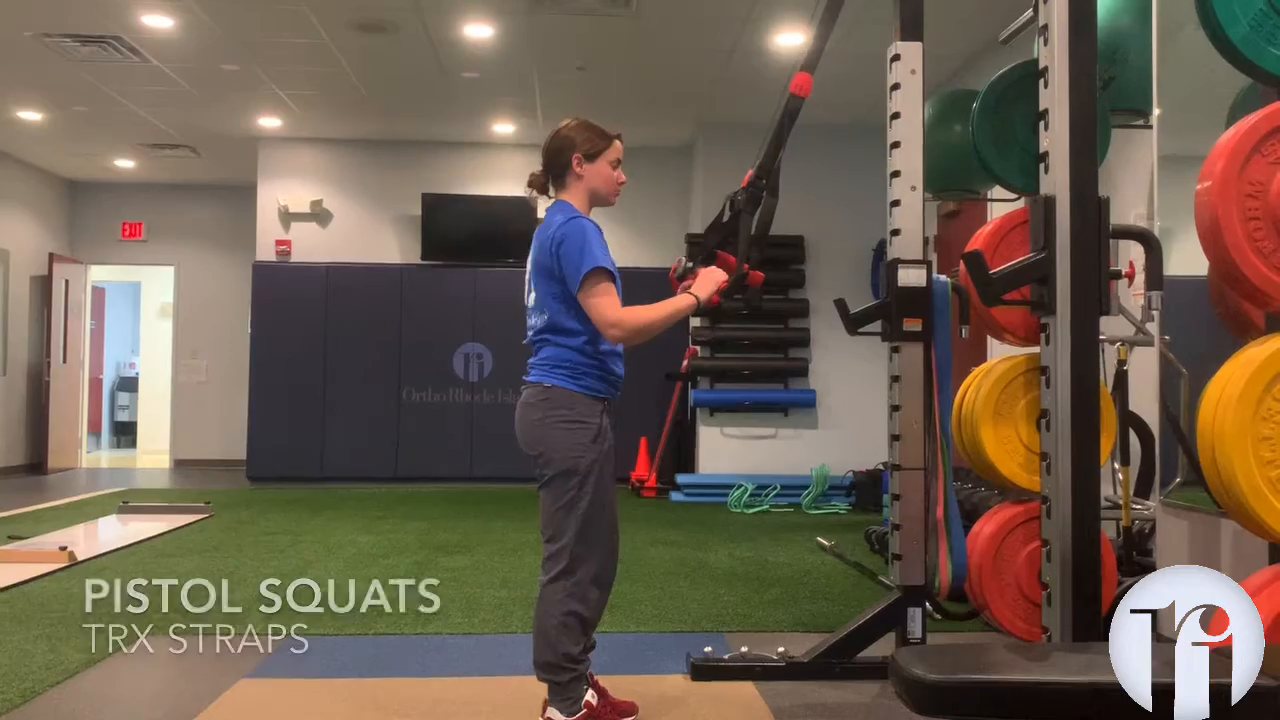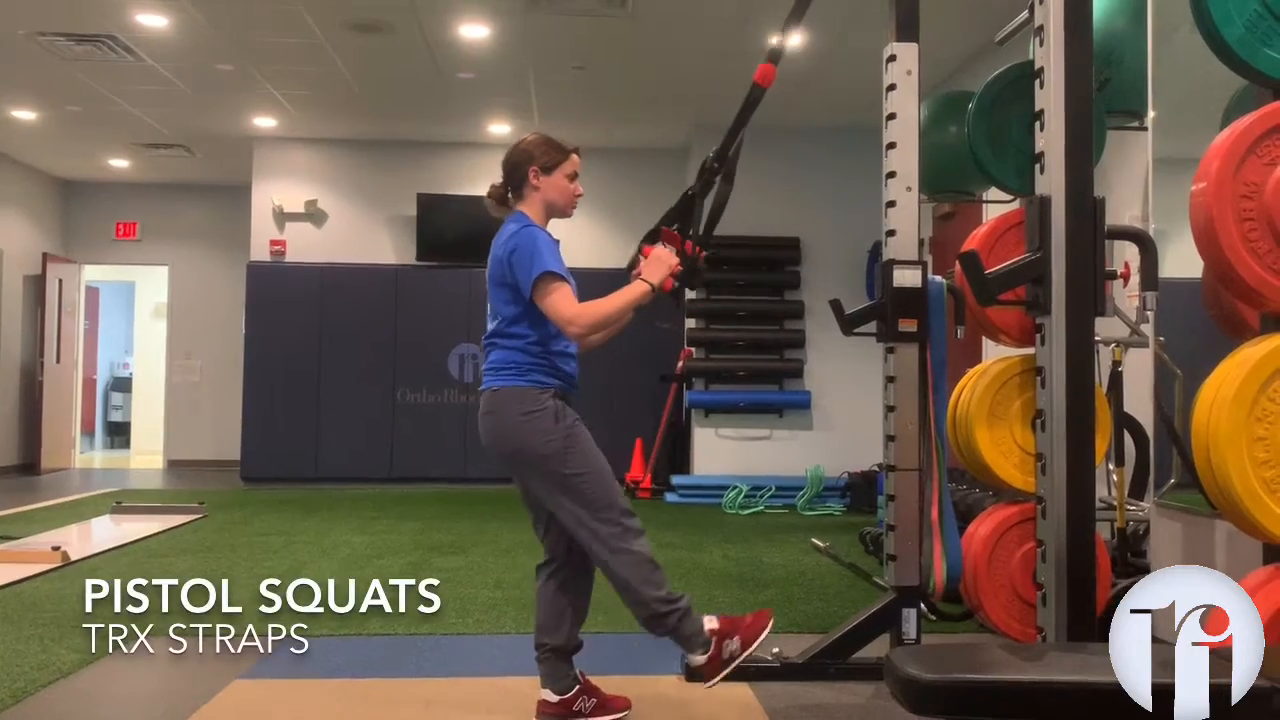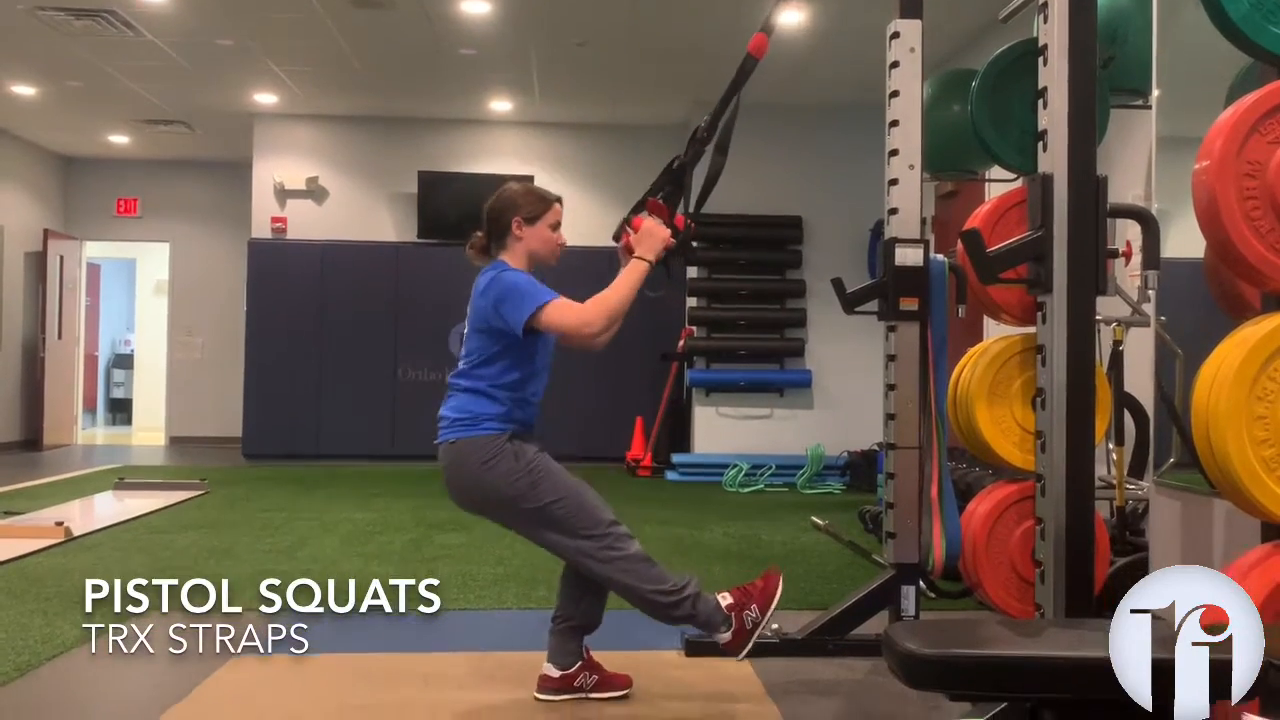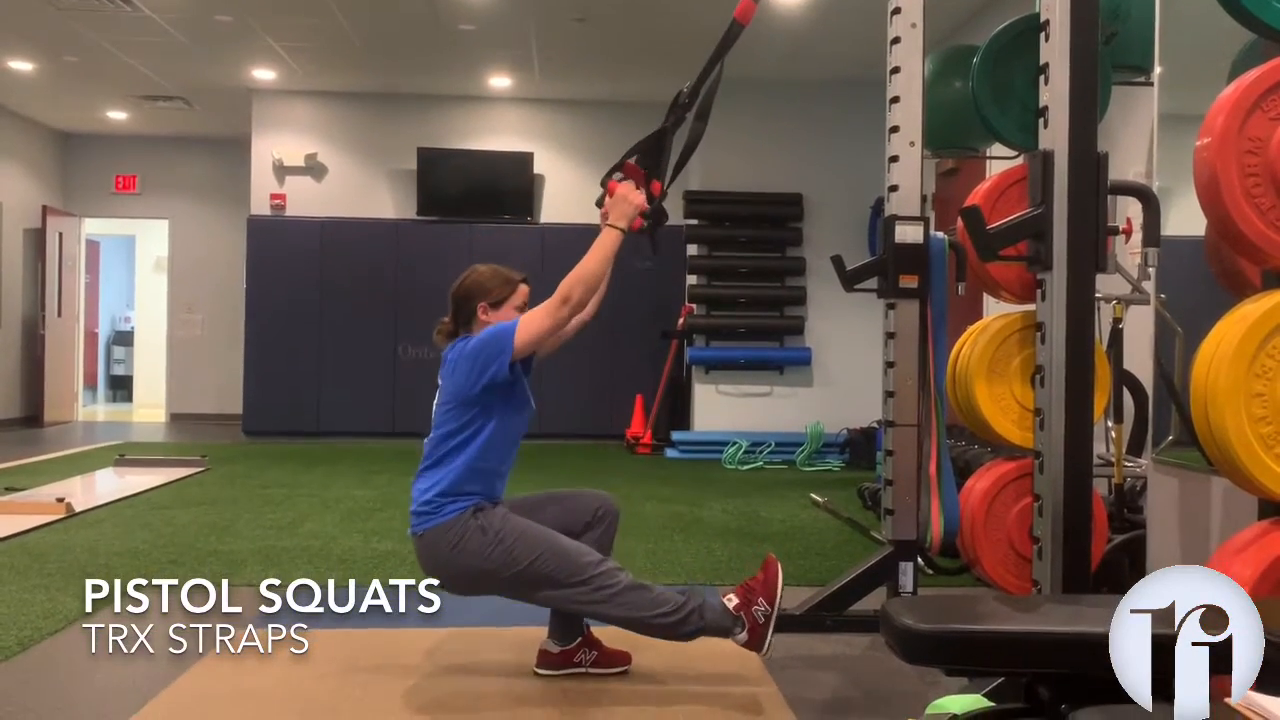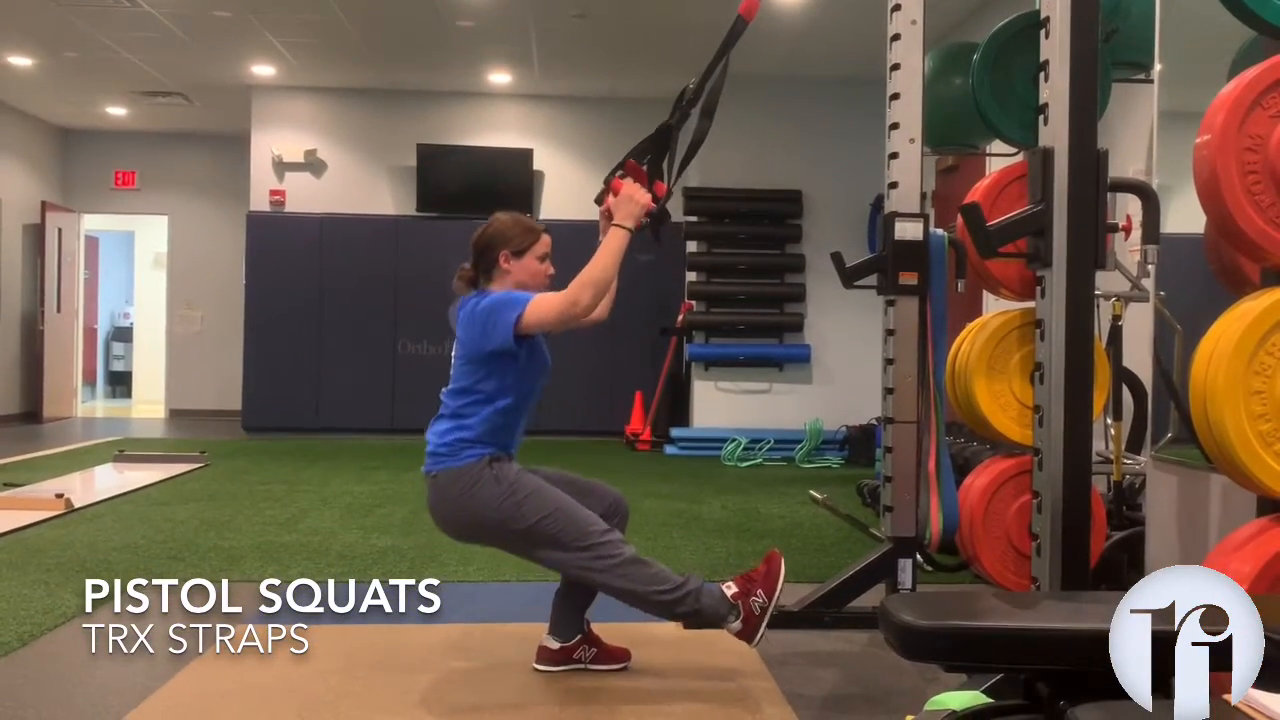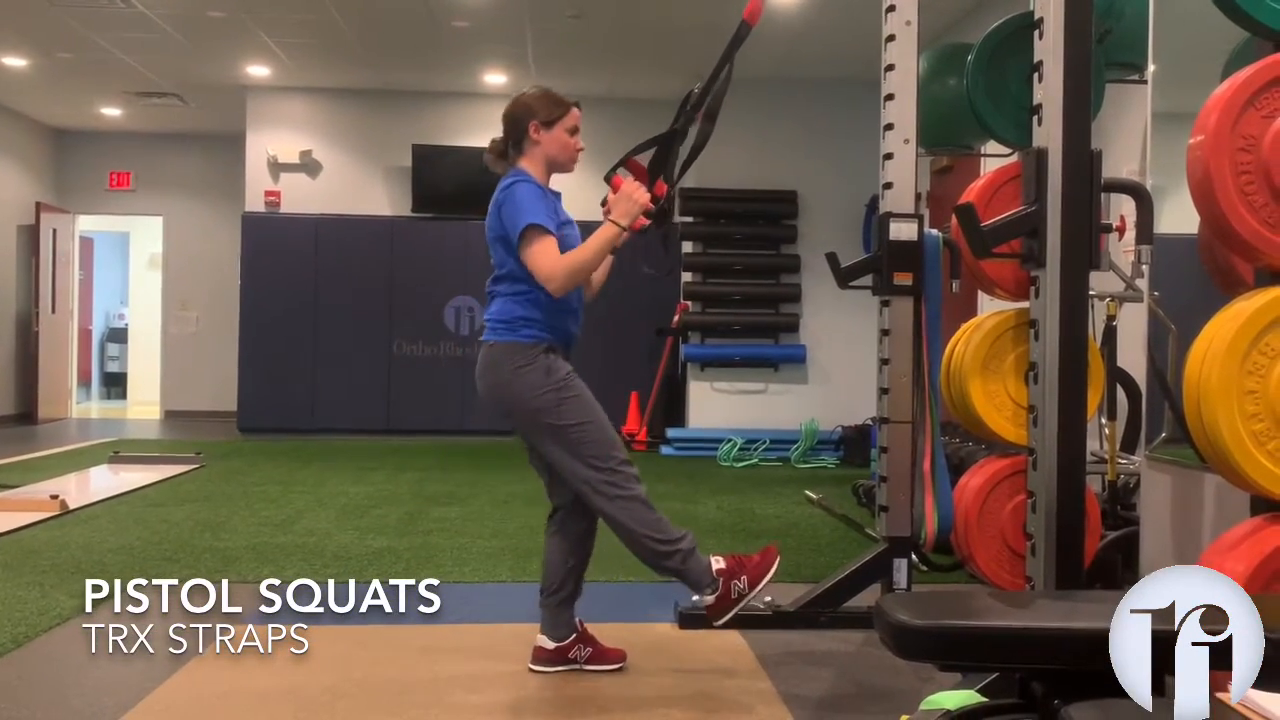
dt=0.7s
person 1, frame 1
left shoulder: (557, 229)
right shoulder: (576, 230)
left elbow: (597, 328)
right elbow: (613, 323)
left wrist: (683, 298)
right wrist: (694, 296)
left hip: (561, 406)
right hip: (570, 410)
left knee: (587, 557)
right knee: (577, 560)
person 1, frame 2
left shoulder: (524, 240)
right shoulder: (526, 239)
left elbow: (571, 338)
right elbow: (575, 321)
left wrist: (639, 293)
right wrist: (646, 282)
left hip: (515, 410)
right hip: (530, 407)
left knee: (569, 548)
right knee: (613, 527)
right ankle: (702, 640)
person 1, frame 3
left shoulder: (509, 285)
right shoulder: (506, 284)
left elbow: (592, 337)
right elbow: (588, 324)
left wrist: (630, 264)
right wrist: (643, 258)
left hip: (487, 449)
right hip: (484, 452)
left knee: (591, 535)
right knee: (601, 536)
left ankle: (565, 666)
right ankle: (719, 617)
person 1, frame 4
left shoulder: (494, 364)
right shoulder: (475, 356)
left elbow: (580, 312)
right elbow: (565, 302)
left wrist: (613, 228)
right wrist: (616, 225)
left hip: (470, 520)
right hip: (454, 535)
left knee: (597, 512)
right knee: (596, 578)
left ankle: (565, 645)
right ankle: (731, 617)
person 1, frame 5
left shoulder: (505, 313)
right shoulder: (490, 309)
left elbow: (596, 311)
right elbow: (578, 303)
left wrist: (609, 232)
right wrist: (623, 225)
left hip: (481, 472)
right hip: (466, 483)
left knee: (608, 508)
right knee: (595, 543)
left ankle: (565, 639)
right ankle: (726, 606)
person 1, frame 6
left shoulder: (540, 196)
right shoulder: (520, 193)
left elbow: (582, 287)
right elbow: (555, 278)
left wrist: (615, 233)
right wrist: (617, 221)
left hip: (526, 363)
right hip: (525, 362)
left knee: (577, 497)
right knee: (611, 478)
left ankle: (558, 638)
right ankle: (711, 581)
